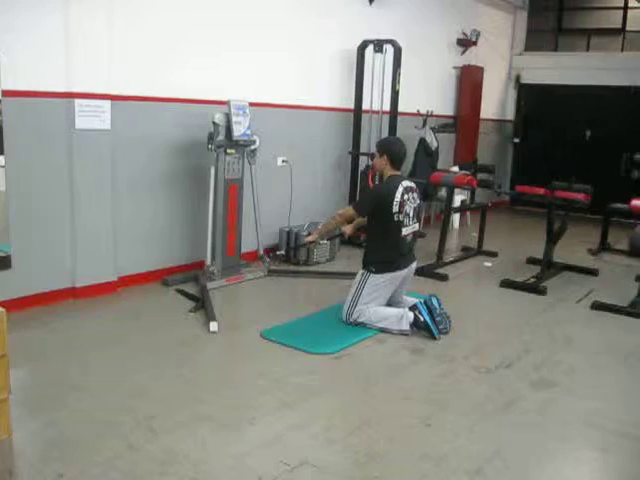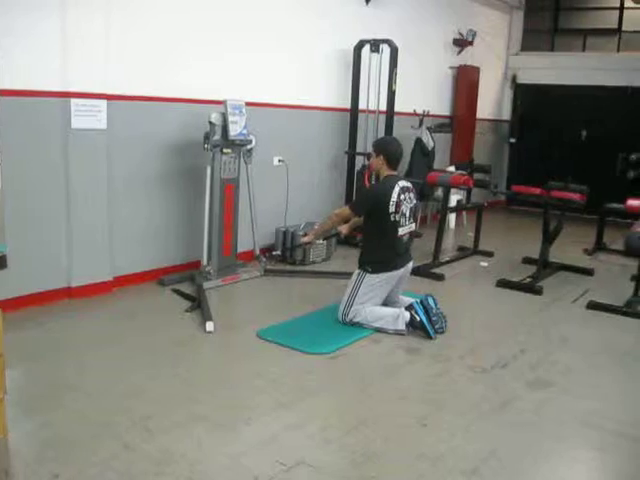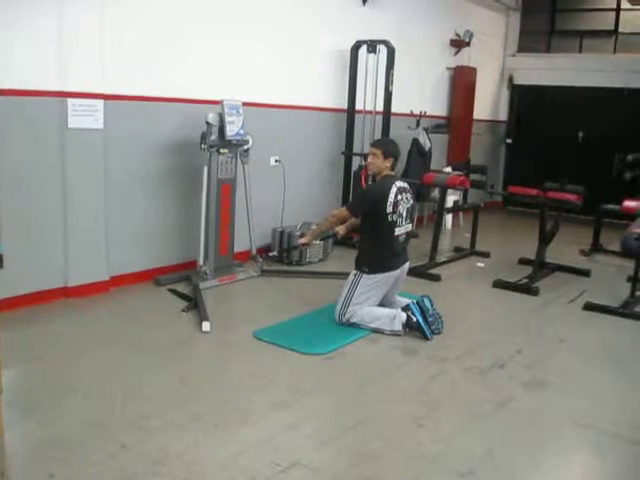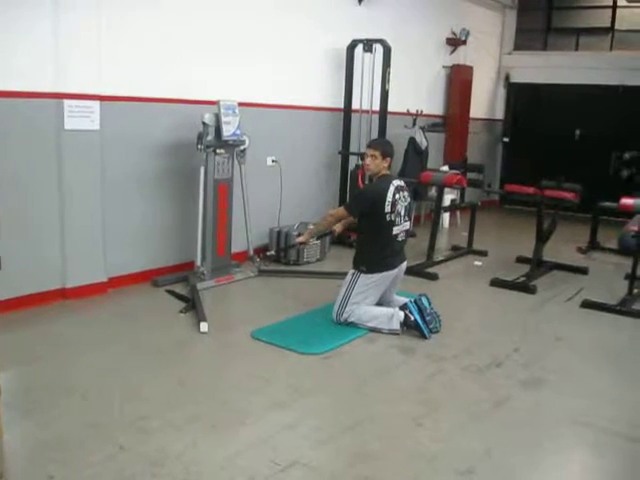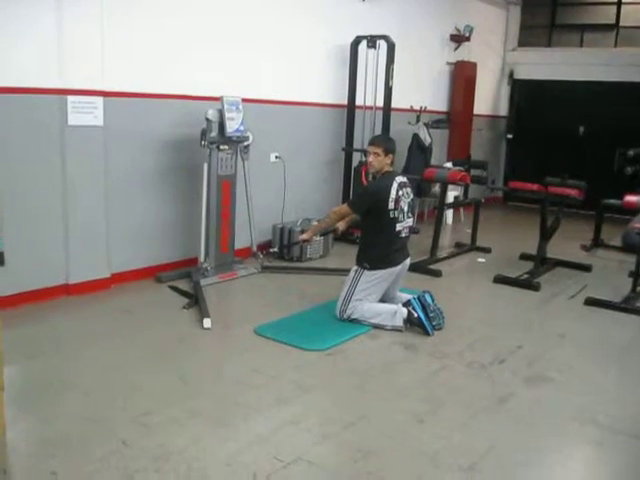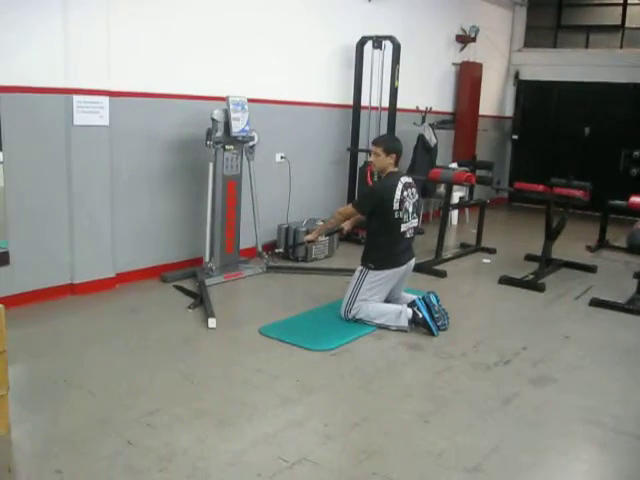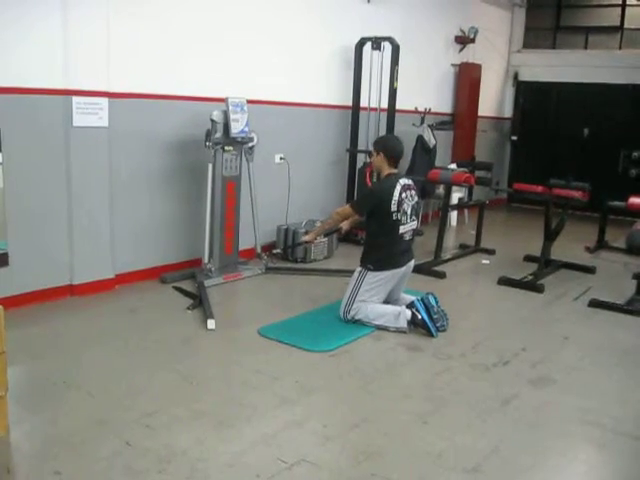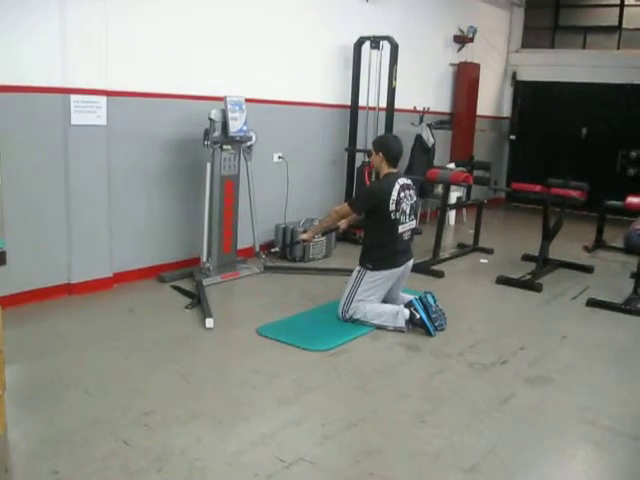
dt=0.3s
person 1, frame 1
left shoulder: (381, 191)
right shoulder: (412, 188)
left elbow: (343, 216)
left wrist: (317, 235)
right wrist: (354, 226)
left hip: (383, 269)
right hip: (407, 263)
left knee: (353, 314)
right knee: (392, 301)
left ankle: (412, 319)
right ankle: (423, 308)
person 1, frame 2
left shoulder: (377, 191)
right shoulder: (408, 187)
left elbow: (339, 216)
left wrist: (312, 235)
right wrist: (350, 226)
left hip: (379, 268)
right hip: (403, 263)
left knee: (349, 314)
right knee: (389, 300)
left ankle: (408, 319)
right ankle: (421, 307)
person 1, frame 3
left shoulder: (374, 191)
right shoulder: (404, 187)
left elbow: (337, 216)
left wrist: (310, 236)
right wrist: (347, 227)
left hip: (376, 268)
right hip: (400, 263)
left knee: (345, 314)
right knee: (384, 301)
left ankle: (405, 319)
right ankle: (415, 308)
person 1, frame 4
left shoulder: (372, 191)
right shoulder: (400, 186)
left elbow: (334, 215)
left wrist: (308, 235)
right wrist: (344, 224)
left hip: (374, 268)
right hip: (397, 262)
left knee: (343, 314)
right knee: (383, 300)
left ankle: (402, 319)
right ankle: (415, 307)
person 1, frame 5
left shoulder: (376, 188)
right shoulder: (403, 182)
left elbow: (338, 213)
left wrist: (311, 233)
right wrist: (347, 222)
left hip: (377, 264)
right hip: (401, 259)
left knee: (346, 310)
right knee: (386, 297)
left ankle: (405, 315)
right ankle: (416, 304)
person 1, frame 6
left shoulder: (380, 188)
right shoulder: (409, 183)
left elbow: (343, 213)
left wrist: (316, 233)
right wrist: (352, 222)
left hip: (382, 264)
right hip: (406, 259)
left knee: (351, 310)
right knee: (391, 297)
left ankle: (410, 315)
right ankle: (422, 305)
person 1, frame 7
left shoulder: (379, 190)
right shoulder: (409, 185)
left elbow: (341, 214)
left wrist: (314, 234)
right wrist: (352, 222)
left hip: (381, 266)
right hip: (405, 260)
left knee: (350, 311)
right knee: (389, 299)
left ankle: (409, 317)
right ankle: (421, 305)
person 1, frame 8
left shoulder: (377, 189)
right shoulder: (408, 184)
left elbow: (339, 212)
left wrist: (311, 233)
right wrist: (349, 220)
left hip: (380, 265)
right hip: (404, 260)
left knee: (349, 310)
right knee: (388, 298)
left ankle: (408, 316)
right ankle: (421, 305)
